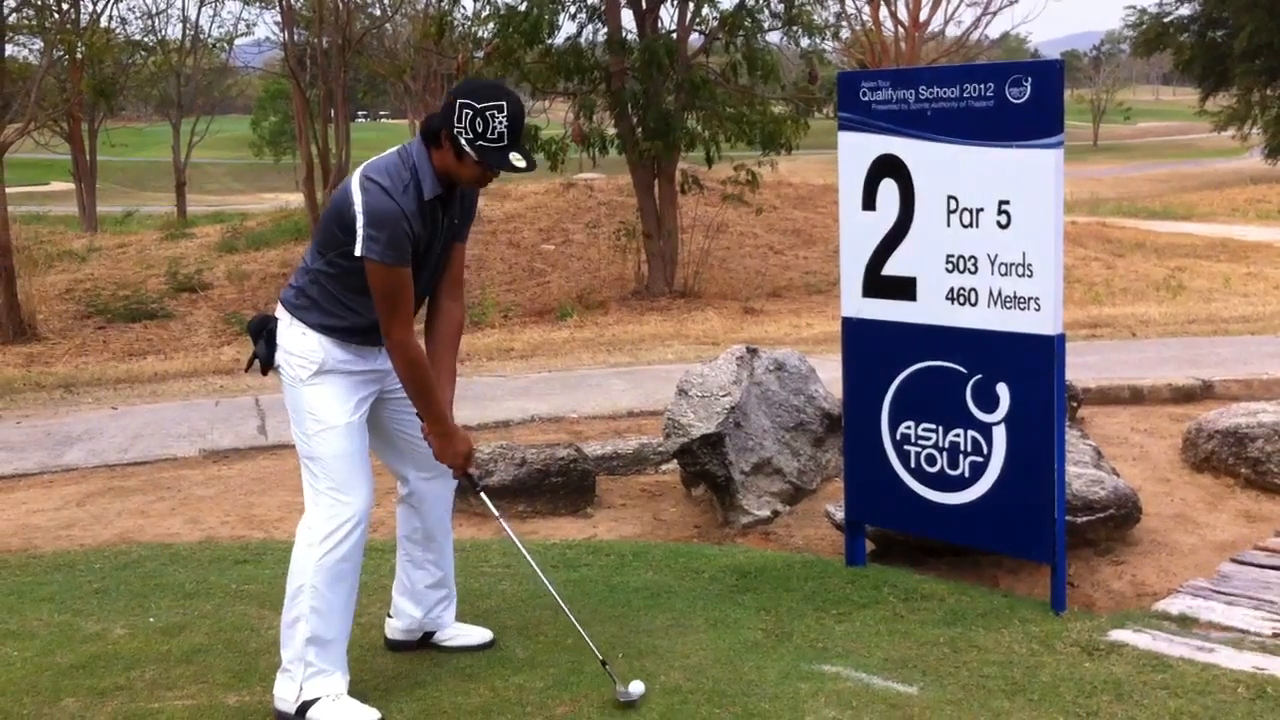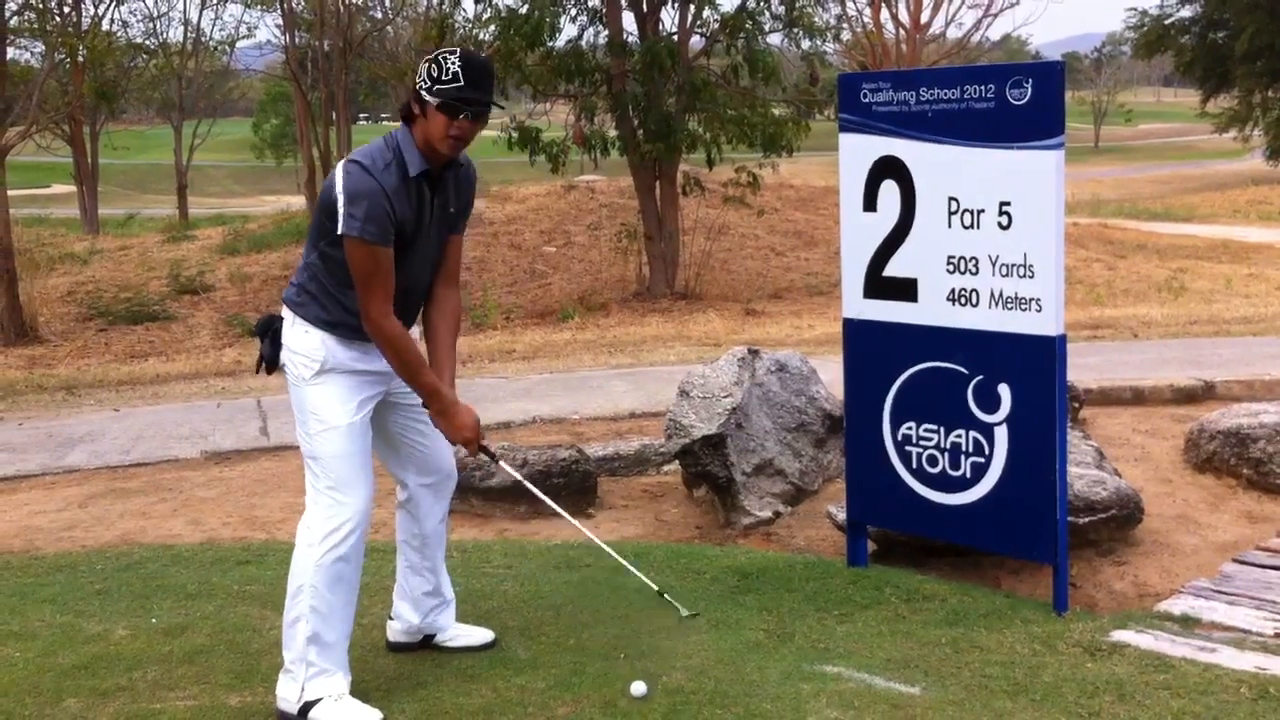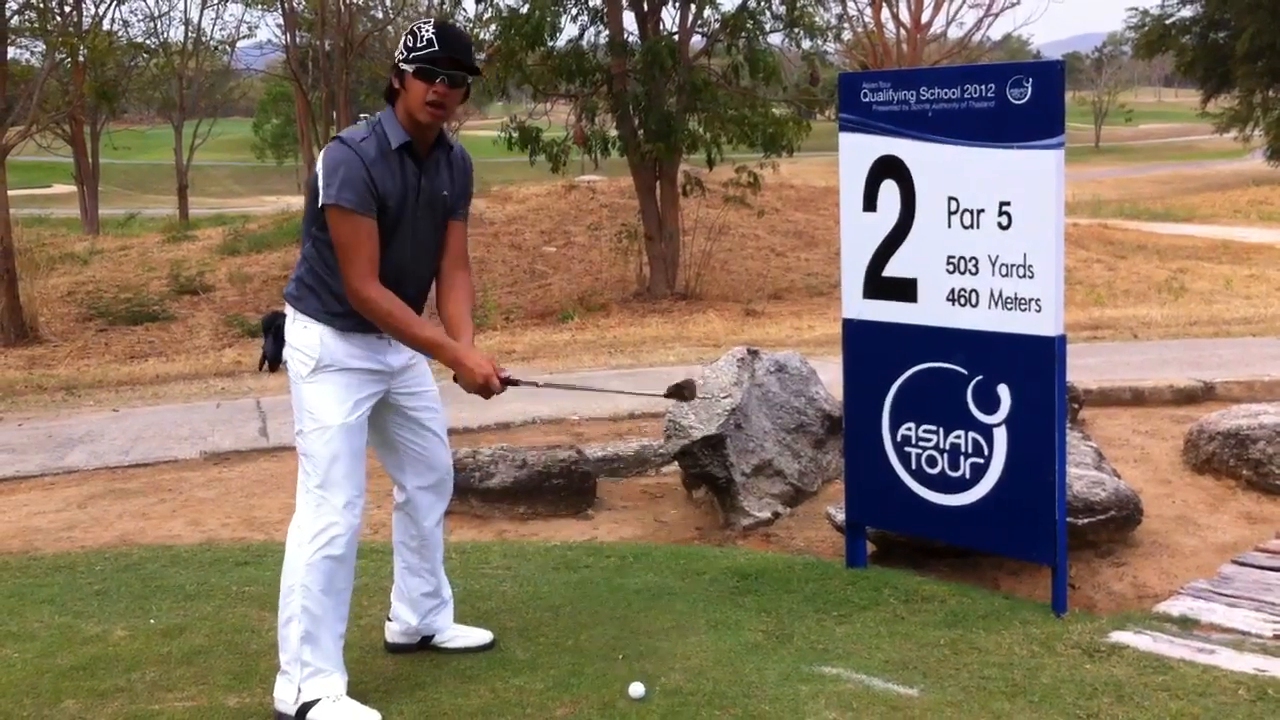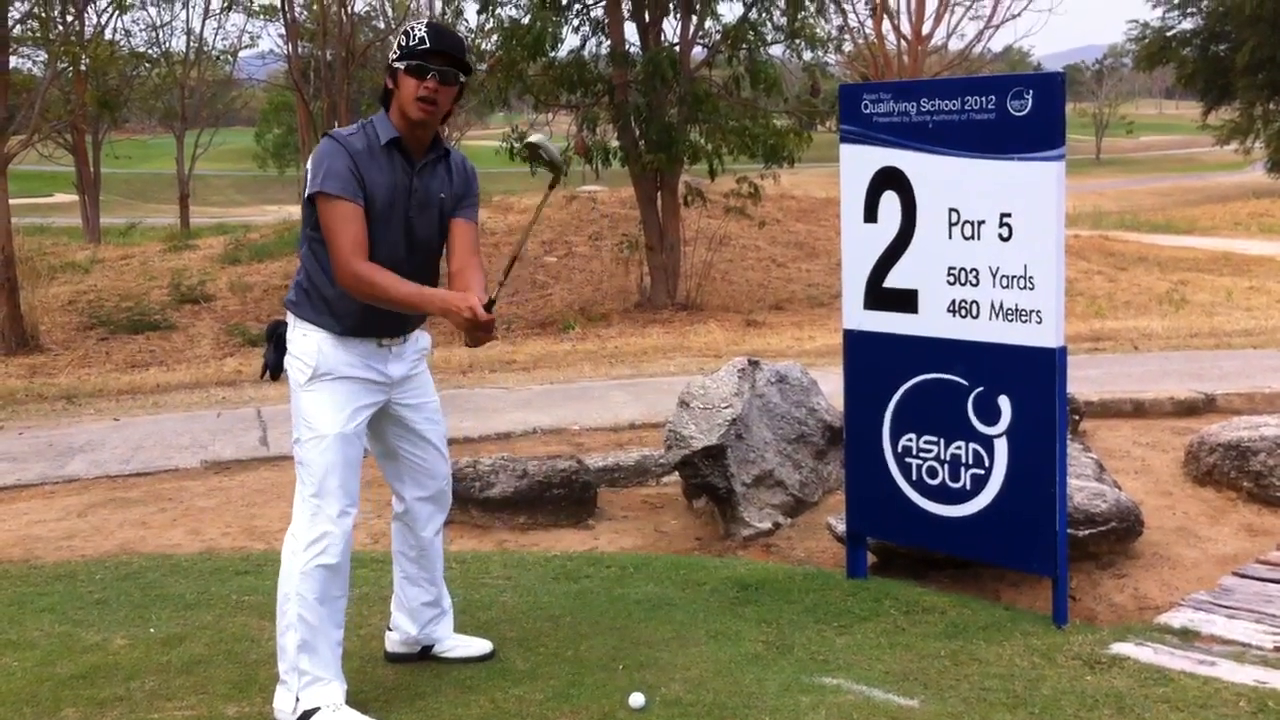
dt=0.2s
person 1, frame 1
left shoulder: (461, 190)
right shoulder: (383, 197)
left elbow: (448, 299)
right elbow: (398, 331)
left wrist: (444, 411)
right wrist: (443, 427)
left hip: (382, 347)
right hip: (322, 350)
left knee: (432, 473)
right knee: (341, 505)
left ankle: (420, 617)
person 1, frame 2
left shoulder: (459, 177)
right shoulder: (367, 179)
left elbow: (444, 286)
right elbow: (377, 314)
left wrist: (446, 393)
right wrist: (445, 404)
left hip: (394, 345)
right hip: (328, 349)
left knee: (432, 477)
right knee: (342, 506)
left ankle: (421, 618)
person 1, frame 3
left shoulder: (456, 164)
right shoulder: (351, 156)
left elbow: (452, 267)
right elbow: (362, 289)
left wrist: (467, 348)
right wrist: (455, 353)
left hip: (399, 343)
right hip: (330, 344)
left knee: (428, 479)
right knee: (332, 507)
left ankle: (419, 620)
person 1, frame 4
left shoulder: (458, 172)
right shoulder: (342, 152)
left elbow: (467, 263)
right elbow: (352, 270)
left wrist: (472, 307)
right wrist: (441, 302)
left hip: (404, 350)
right hip: (331, 352)
left knee: (428, 490)
right knee: (326, 517)
left ankle: (418, 630)
